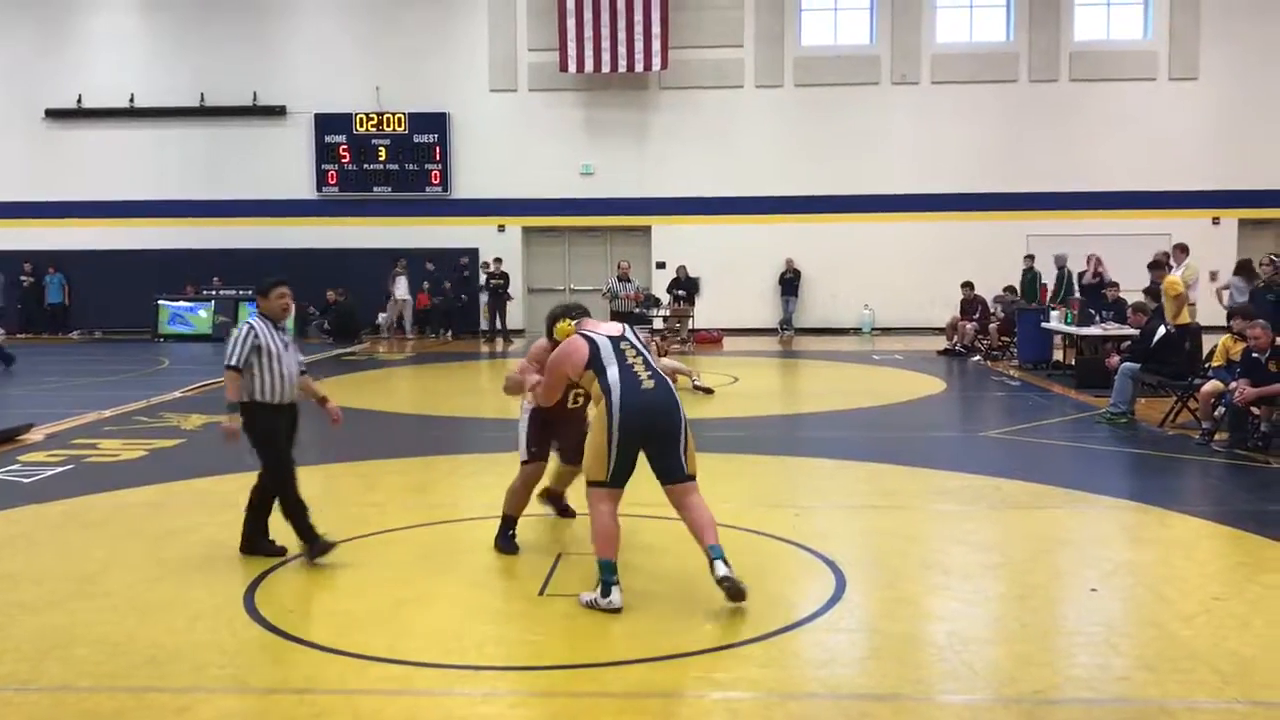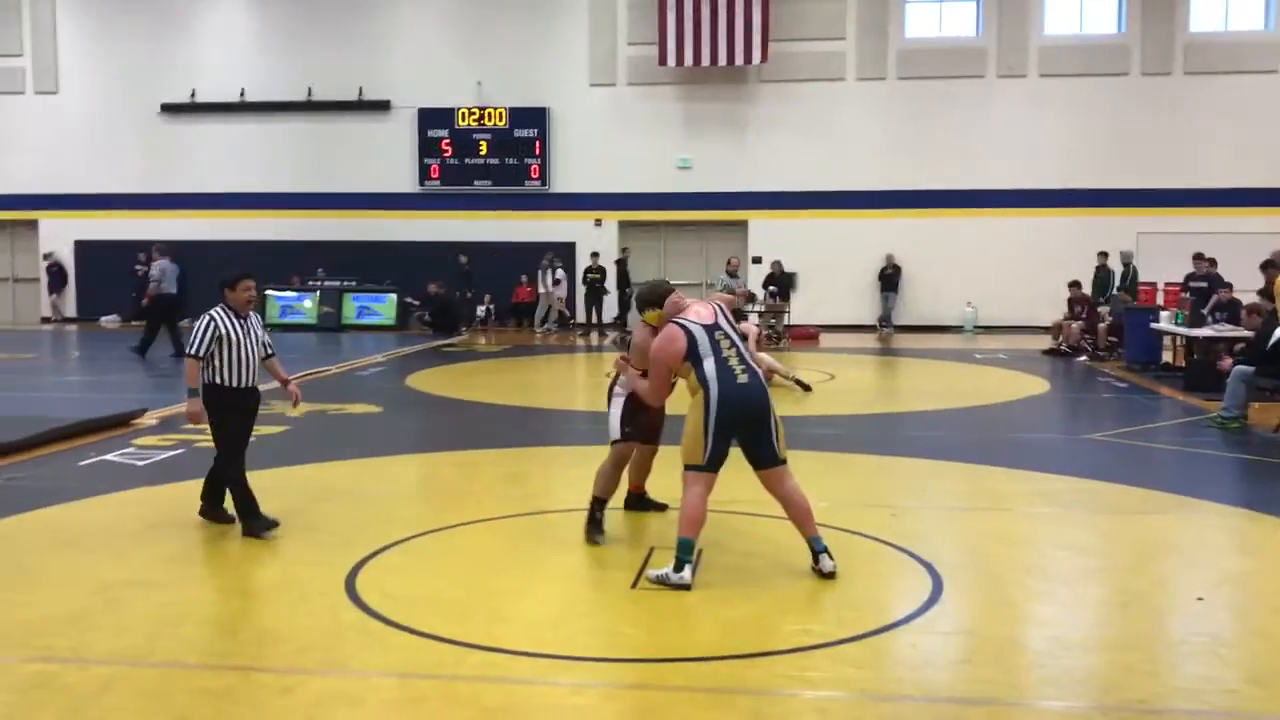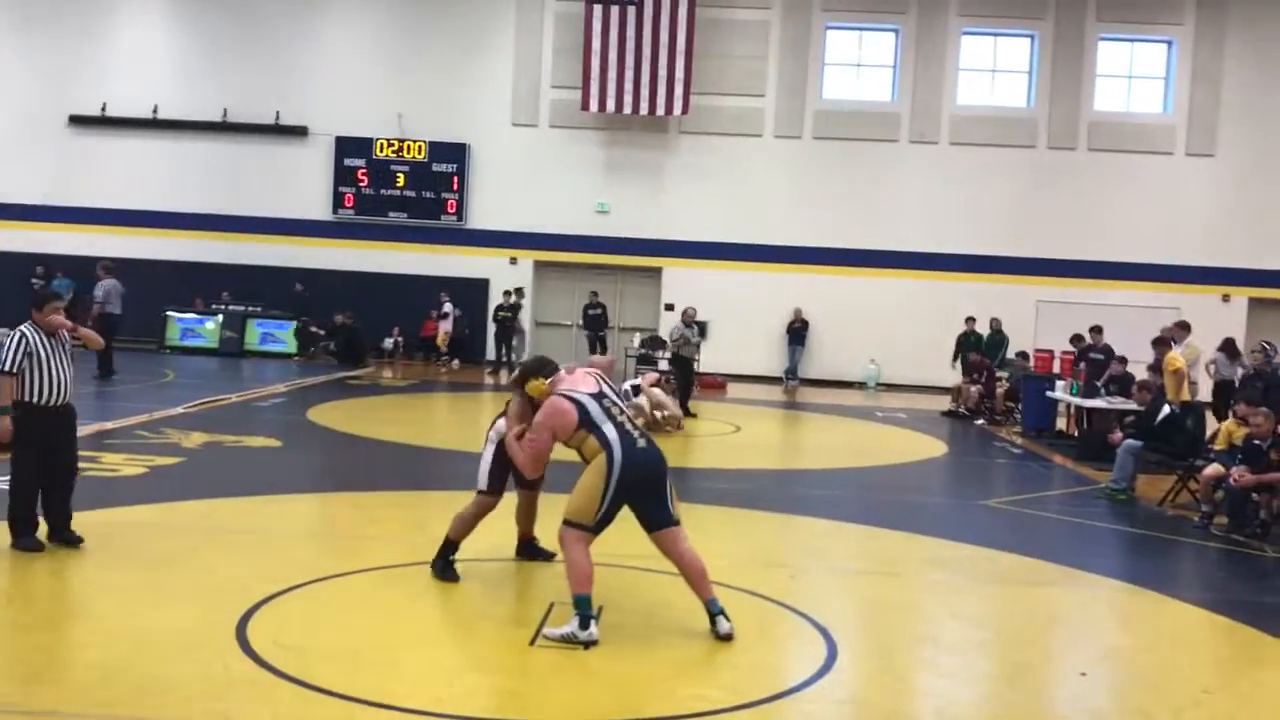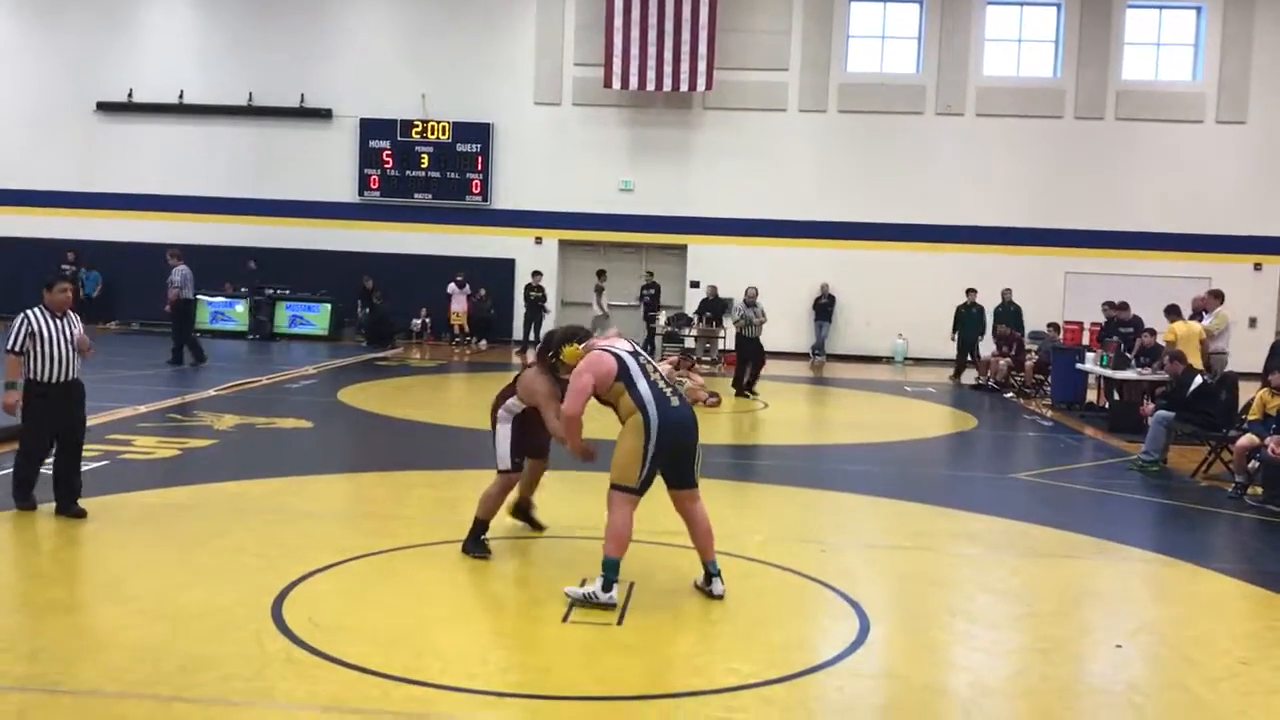
dt=1s
person 1, frame 1
left shoulder: (567, 350)
right shoulder: (625, 329)
left elbow: (545, 398)
left wrist: (531, 380)
left hip: (620, 411)
right hip: (667, 405)
left knee: (601, 499)
right knee: (686, 494)
left ankle: (609, 589)
right ankle: (719, 564)
person 1, frame 2
left shoulder: (666, 339)
right shoulder: (715, 304)
left elbow: (655, 397)
left wrist: (628, 374)
left hip: (717, 400)
right hip: (756, 393)
left knee: (696, 483)
right knee: (780, 479)
left ankle: (681, 567)
right ankle: (821, 555)
person 1, frame 3
left shoulder: (551, 410)
right shoulder: (589, 373)
left elbow: (532, 469)
left wrist: (511, 441)
left hip: (614, 464)
right hip: (651, 458)
left knee: (573, 538)
right knee: (676, 543)
left ankle: (584, 624)
right ankle: (719, 617)
person 1, frame 4
left shoulder: (589, 364)
right shoulder: (622, 342)
left elbow: (570, 413)
left wrist: (576, 444)
left hip: (649, 423)
right hip: (683, 417)
left knee: (620, 502)
right knee: (689, 501)
left ankle: (606, 586)
right ankle: (712, 578)
person 2, frame 1
left shoulder: (284, 333)
right shoulder: (250, 330)
left elbow: (299, 374)
right elbow: (232, 372)
left wrist: (324, 401)
right wrist: (233, 412)
left hip: (285, 411)
right hip: (261, 416)
left knee: (273, 476)
right knee: (282, 475)
left ankle: (253, 539)
right ankle: (309, 539)
person 2, frame 2
left shoulder: (254, 320)
right shoulder: (212, 320)
left elbow: (267, 355)
right elbow: (193, 359)
left wrist: (286, 383)
right wrist: (193, 397)
left hip: (247, 395)
right hip: (221, 397)
left knee: (230, 455)
right knee: (233, 456)
left ankle: (211, 504)
right ankle: (250, 516)
person 2, frame 3
left shoulder: (63, 334)
right shoulder: (21, 337)
left elbow: (99, 344)
left wrist: (73, 328)
left hip: (62, 412)
right hip: (31, 414)
left knee: (65, 471)
right knee: (27, 475)
left ankle: (60, 528)
right ankle: (23, 533)
person 2, frame 4
left shoulder: (74, 318)
right shoulder: (28, 319)
left elbow: (82, 352)
left wrist: (86, 348)
left hip: (71, 391)
right hip: (39, 393)
left knee: (71, 447)
right knee: (34, 447)
left ankle: (67, 501)
right ankle: (23, 494)
person 3, frame 1
right shoulder: (544, 349)
right elbow: (510, 386)
right wrist: (527, 380)
left hip: (573, 417)
right hip: (541, 414)
left knee: (574, 465)
right knee: (531, 472)
left ankle: (554, 494)
right ankle: (505, 532)
person 3, frame 2
right shoulder: (645, 337)
right hip: (628, 394)
left knee: (649, 449)
right knee: (621, 452)
left ankle: (635, 497)
right ankle: (594, 517)
person 3, frame 3
right shoulder: (522, 403)
right hip: (503, 442)
left knee: (530, 496)
right knee: (485, 502)
left ankle: (526, 545)
right ankle: (443, 559)
person 3, frame 4
left shoulder: (565, 367)
right shoulder: (542, 382)
right elbow: (555, 426)
right wrist: (577, 446)
left hip: (536, 415)
right hip: (512, 417)
left knee: (538, 464)
right knee: (508, 478)
left ankle: (522, 506)
right ankle: (475, 537)
